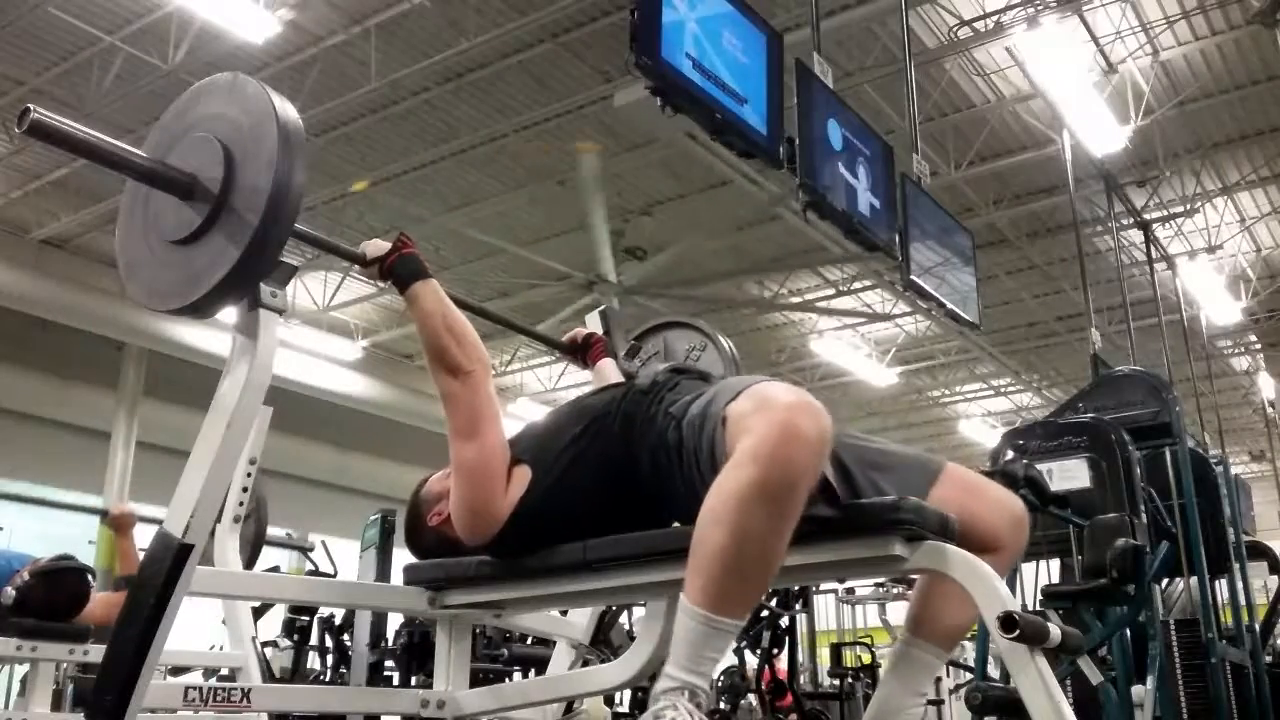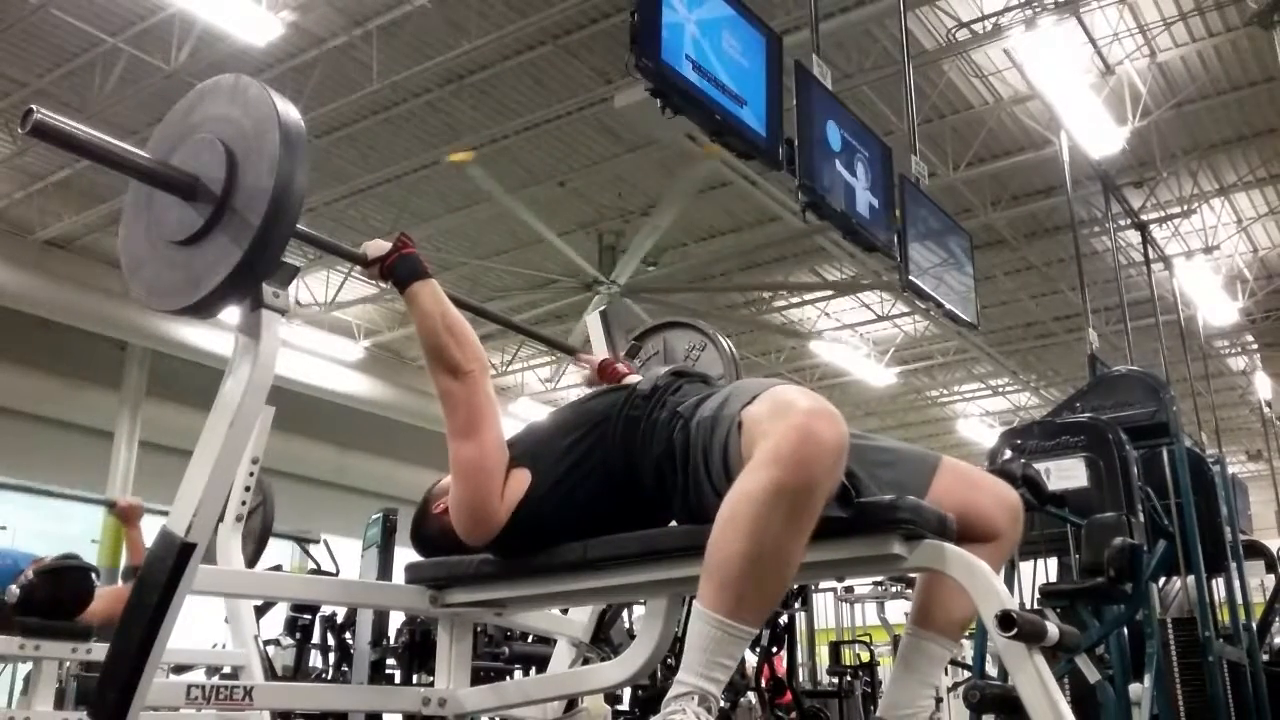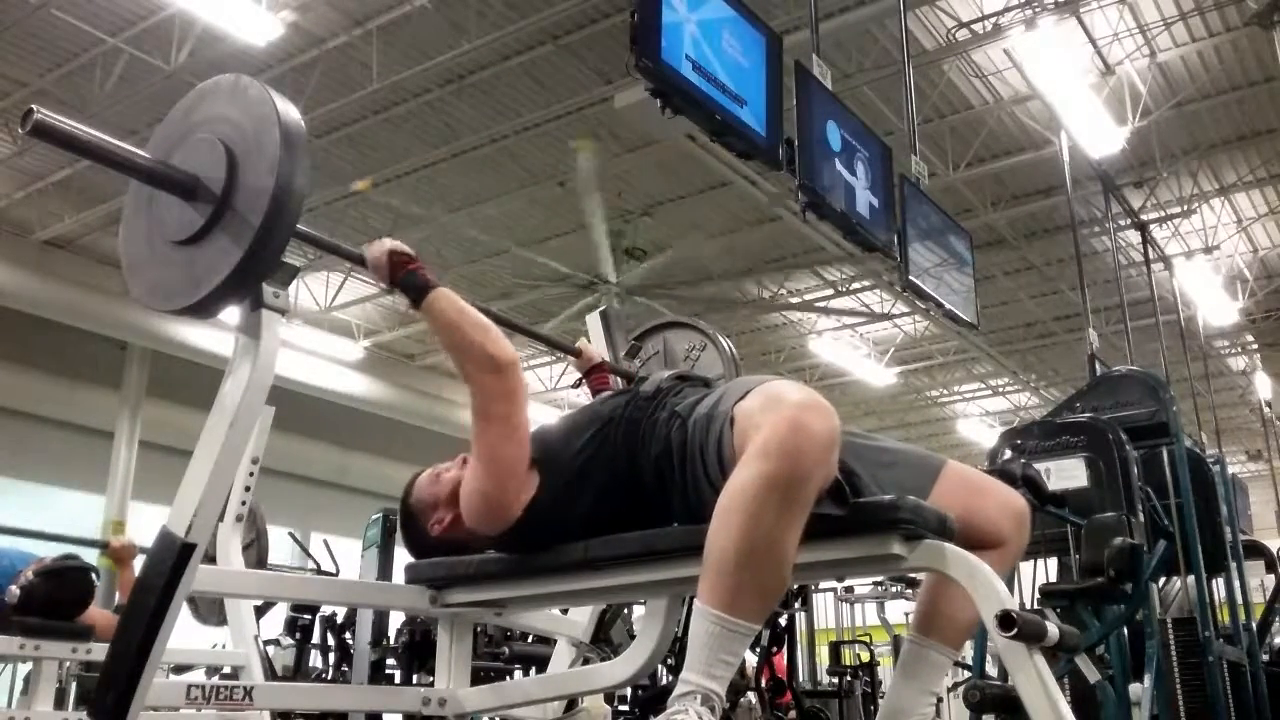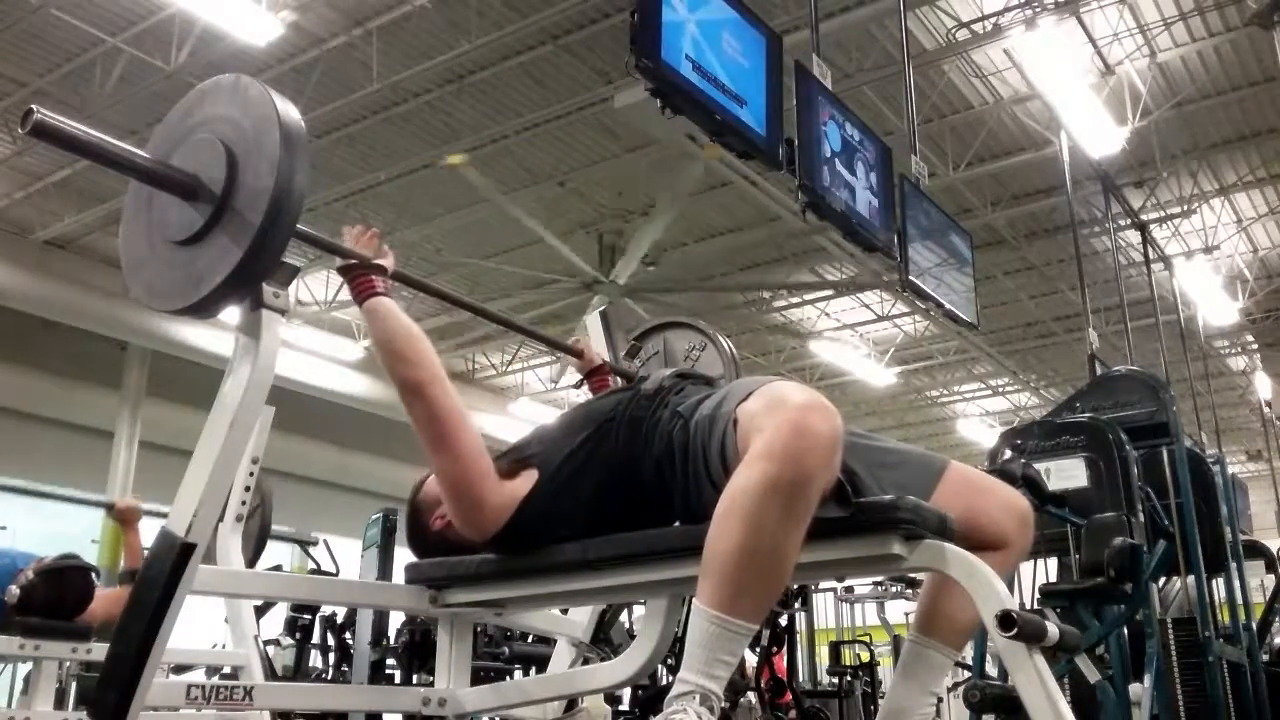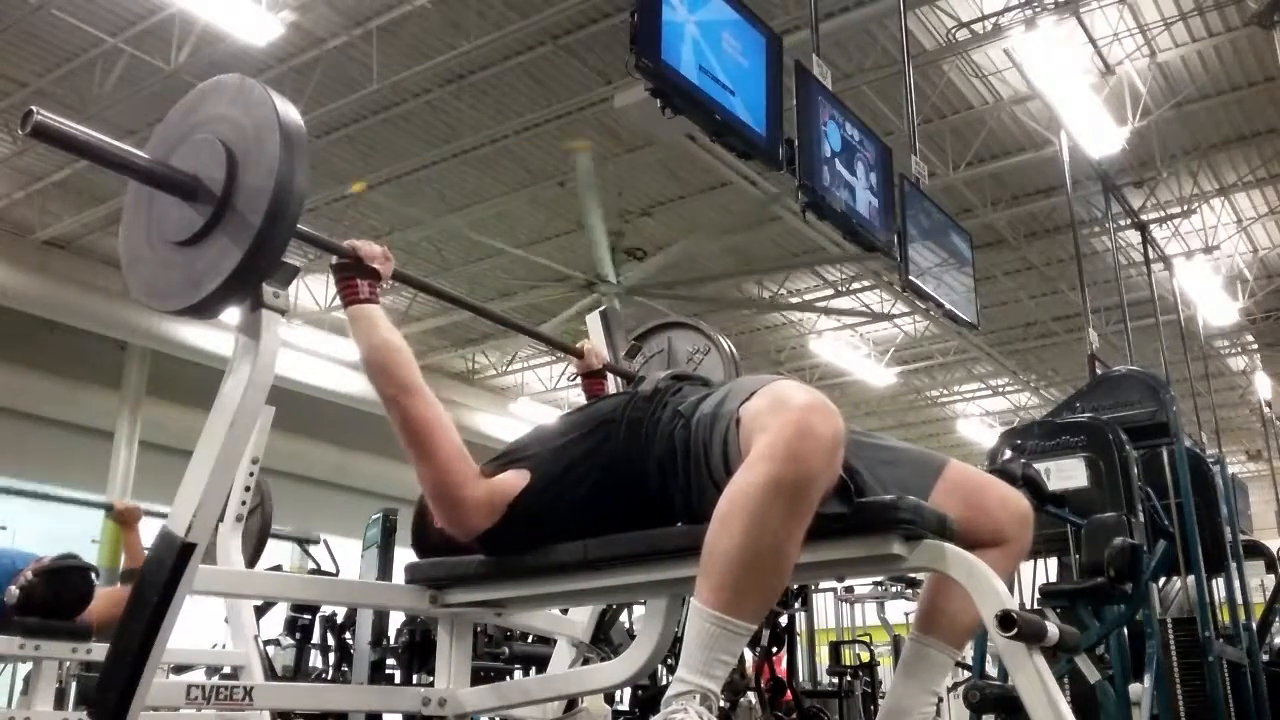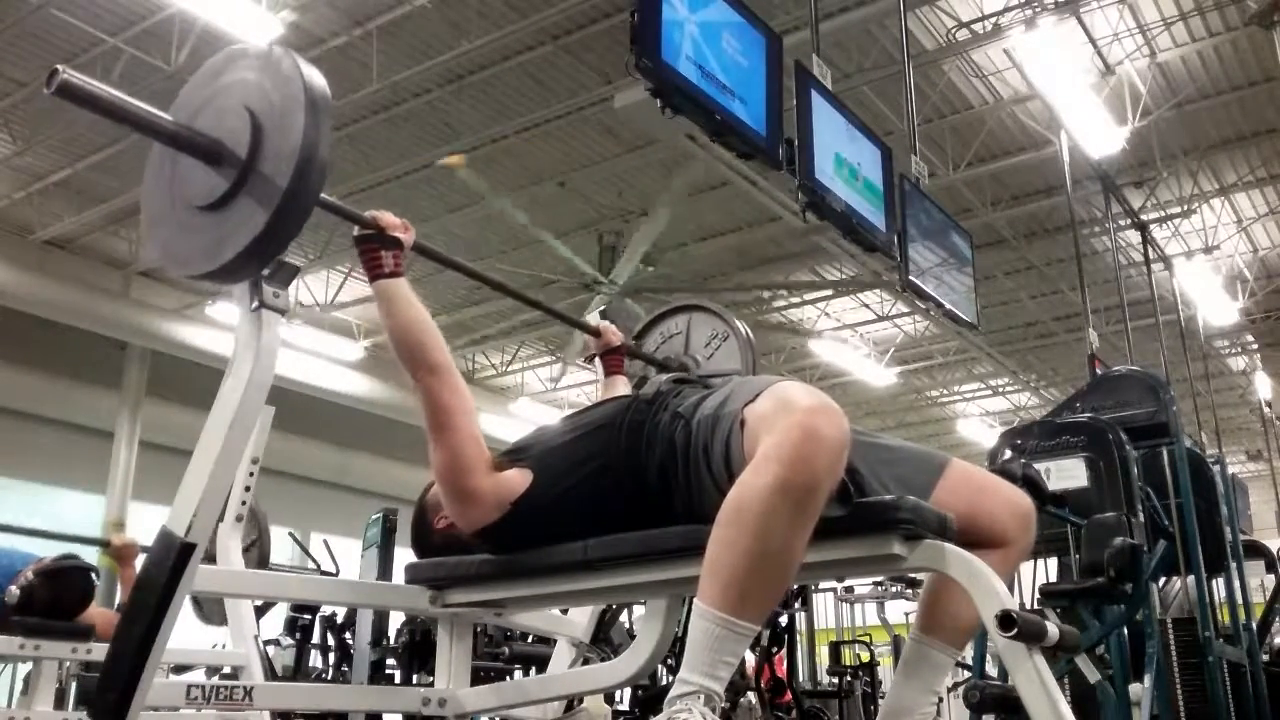
dt=0.7s
person 1, frame 1
left shoulder: (544, 482)
right shoulder: (488, 512)
left elbow: (617, 412)
right elbow: (463, 368)
left wrist: (598, 356)
right wrist: (407, 271)
left knee: (1000, 523)
person 1, frame 2
left shoulder: (542, 477)
right shoulder: (490, 511)
left elbow: (629, 416)
right elbow: (462, 367)
left wrist: (609, 375)
right wrist: (407, 271)
left knee: (994, 512)
person 1, frame 3
left shoulder: (546, 486)
right shoulder: (496, 506)
left elbow: (615, 434)
right elbow: (497, 368)
left wrist: (596, 376)
right wrist: (411, 278)
left knee: (1002, 519)
person 1, frame 4
left shoulder: (538, 480)
right shoulder: (489, 511)
right elbow: (423, 384)
left wrist: (596, 376)
right wrist: (369, 285)
left knee: (1007, 520)
person 1, frame 5
left shoulder: (532, 485)
right shoulder: (479, 511)
right elbow: (406, 394)
left wrist: (597, 383)
right wrist: (360, 291)
left knee: (1005, 519)
person 1, frame 6
left shoulder: (541, 476)
right shoulder: (482, 502)
left elbow: (613, 425)
right elbow: (436, 379)
left wrist: (612, 363)
right wrist: (384, 268)
left knee: (1009, 518)
